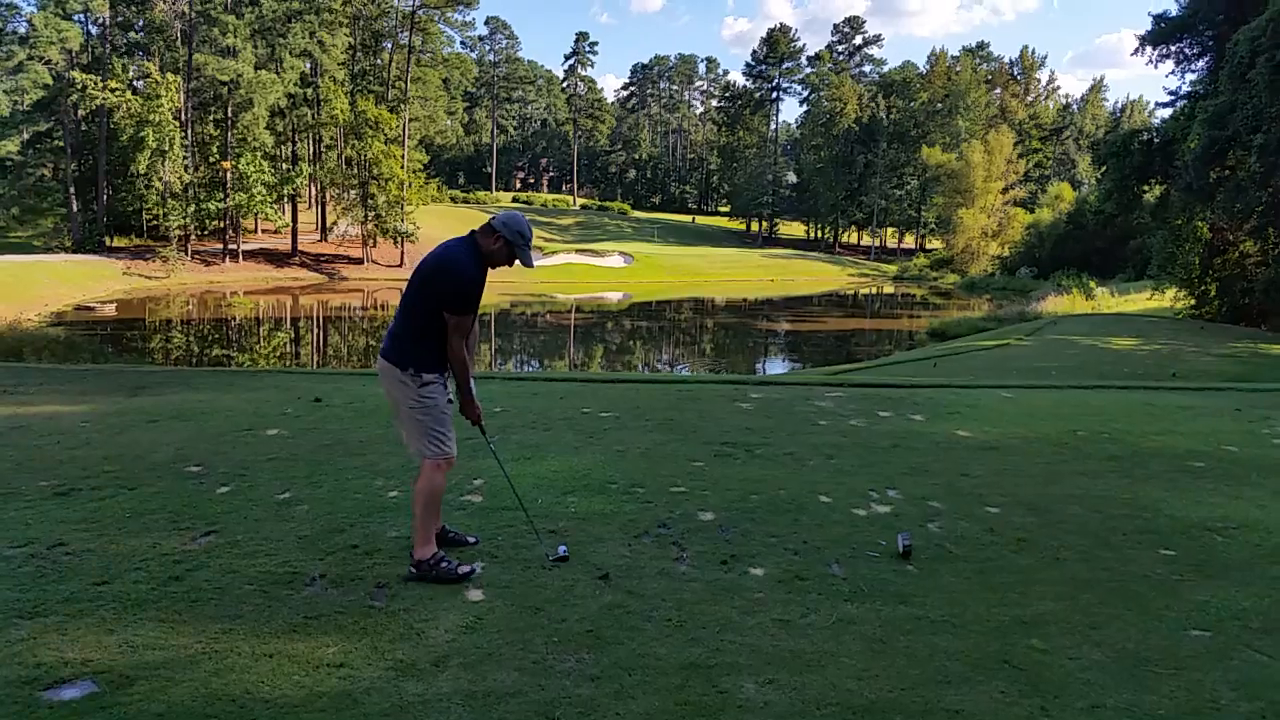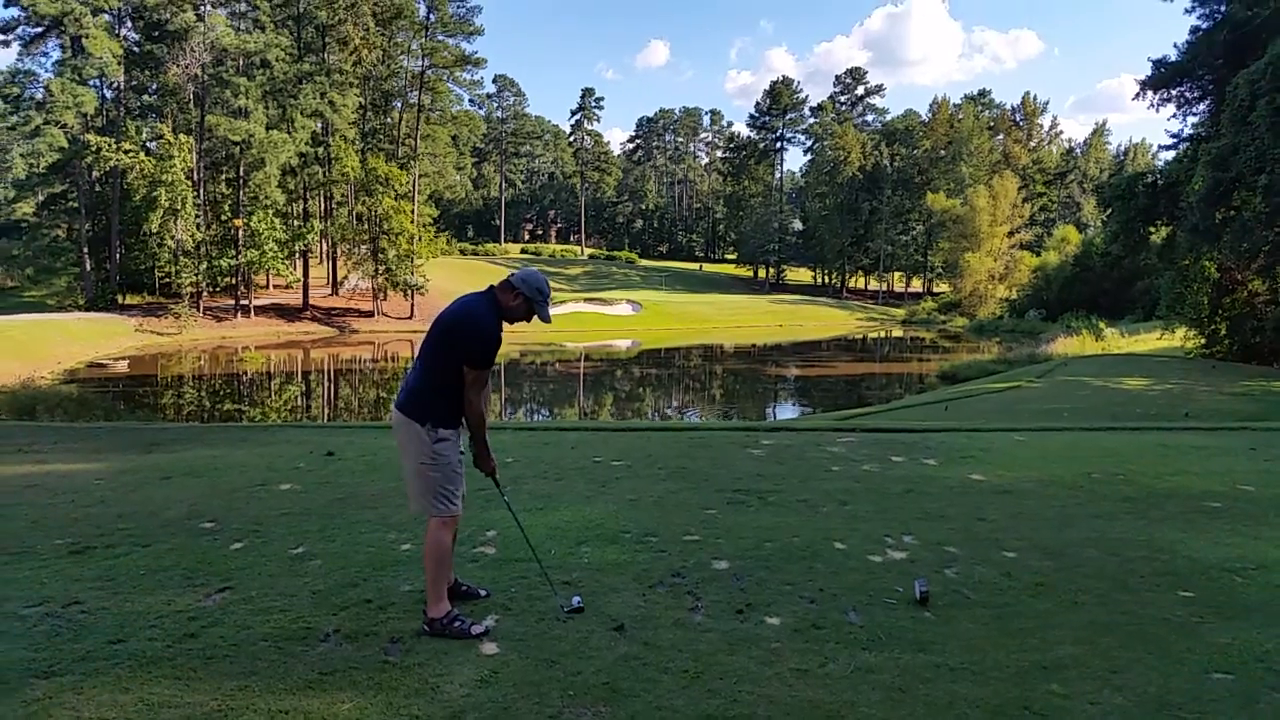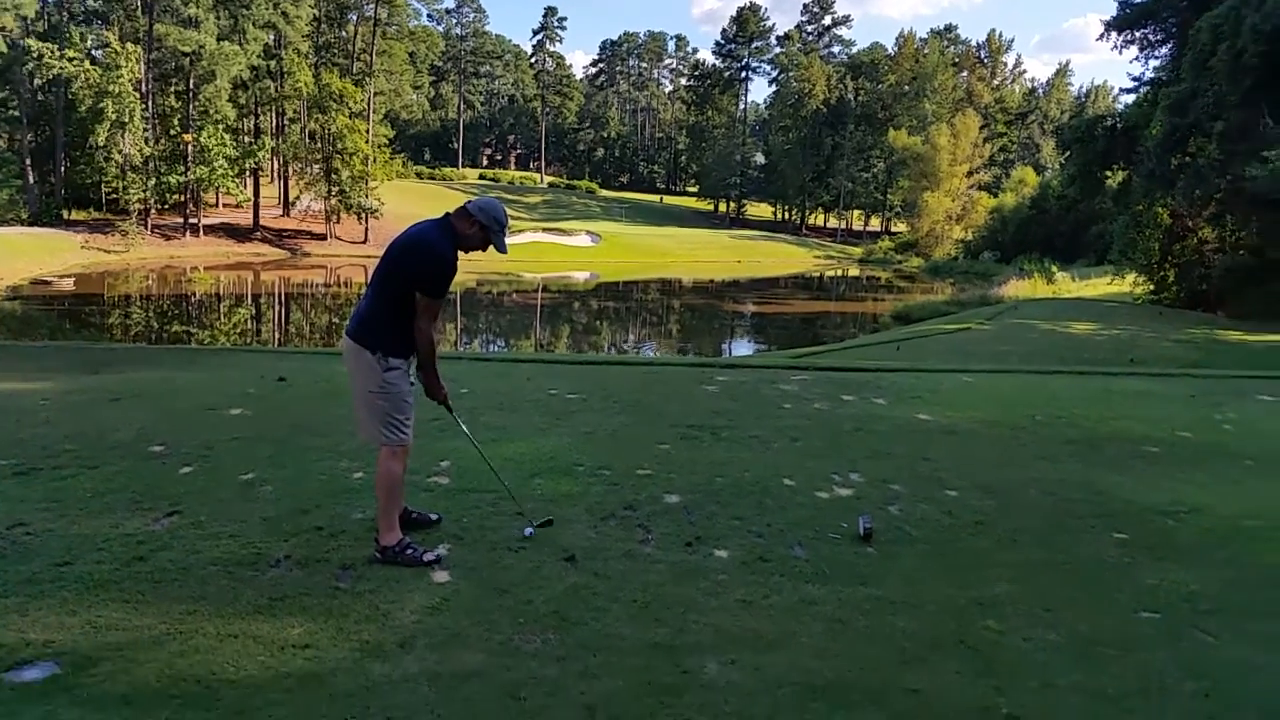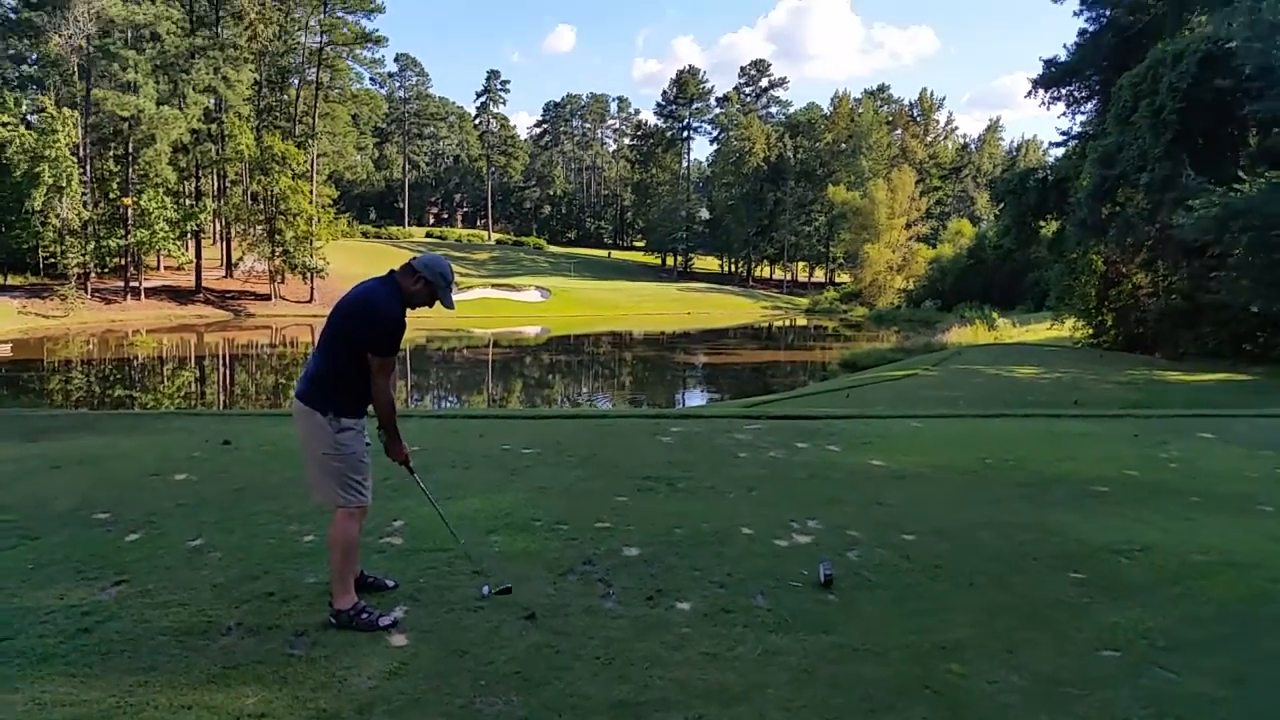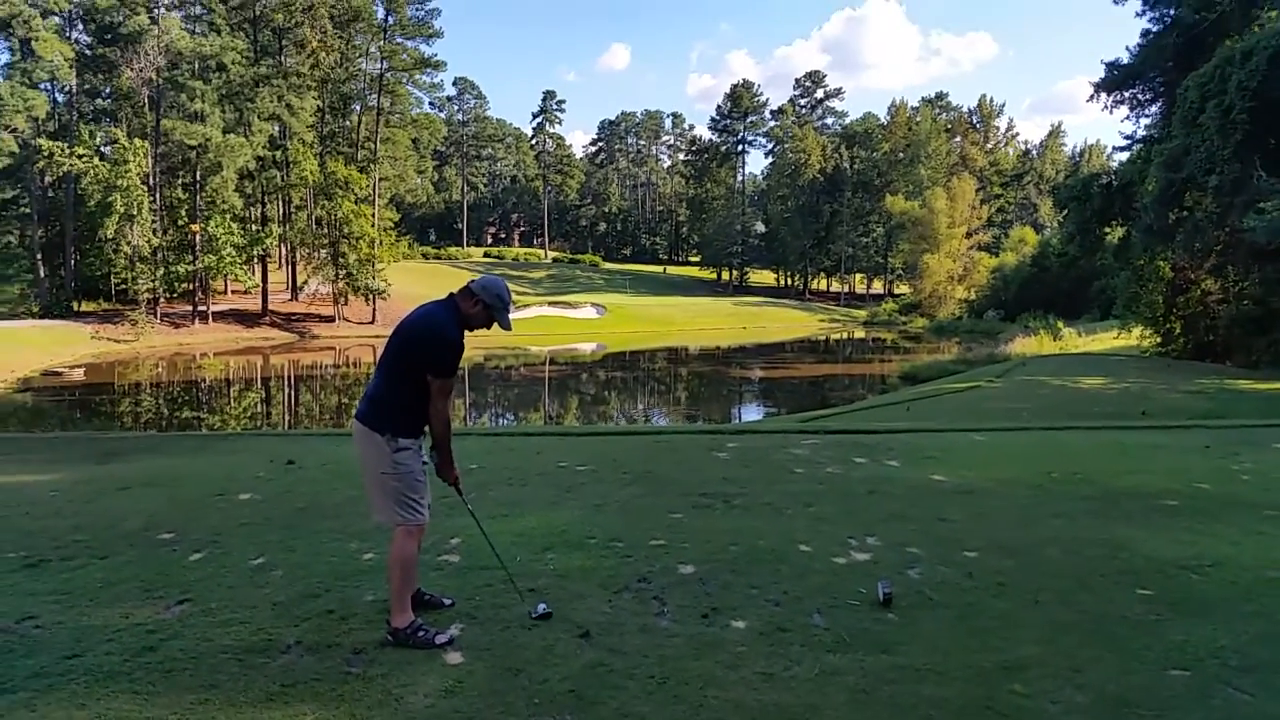
dt=0.5s
person 1, frame 1
left shoulder: (464, 255)
right shoulder: (462, 268)
left elbow: (467, 329)
right elbow: (456, 341)
left wrist: (468, 383)
right wrist: (467, 398)
left hip: (420, 363)
right hip: (412, 368)
left knee: (438, 452)
right knee: (439, 457)
left ankle: (433, 528)
right ankle: (424, 555)
person 1, frame 2
left shoulder: (478, 307)
right shoulder: (483, 323)
left elbow: (475, 387)
right elbow: (472, 395)
left wrist: (479, 443)
right wrist: (482, 450)
left hip: (427, 414)
right hip: (426, 421)
left knee: (450, 507)
right knee: (444, 514)
left ankle: (446, 582)
right ankle: (437, 612)
person 1, frame 3
left shoulder: (433, 234)
right shoulder: (438, 251)
right elbow: (423, 323)
left wrist: (426, 370)
right wrist: (431, 378)
left hip: (378, 343)
right hip: (378, 350)
left knee: (399, 437)
right knee: (395, 444)
left ankle: (396, 510)
right ankle: (389, 539)
person 1, frame 4
left shoulder: (379, 293)
right shoulder: (385, 308)
right elbow: (380, 381)
left wrist: (386, 430)
right wrist: (393, 440)
left hip: (333, 404)
right hip: (329, 411)
left knee: (354, 498)
right knee: (352, 505)
left ankle: (351, 574)
right ankle: (344, 603)
person 1, frame 5
left shoulder: (437, 314)
right shoulder: (445, 331)
right elbow: (438, 405)
left wrist: (439, 454)
right wrist: (446, 462)
left hip: (392, 425)
right hip: (388, 432)
left knee: (414, 517)
right knee: (410, 523)
left ankle: (409, 591)
right ankle: (401, 621)
